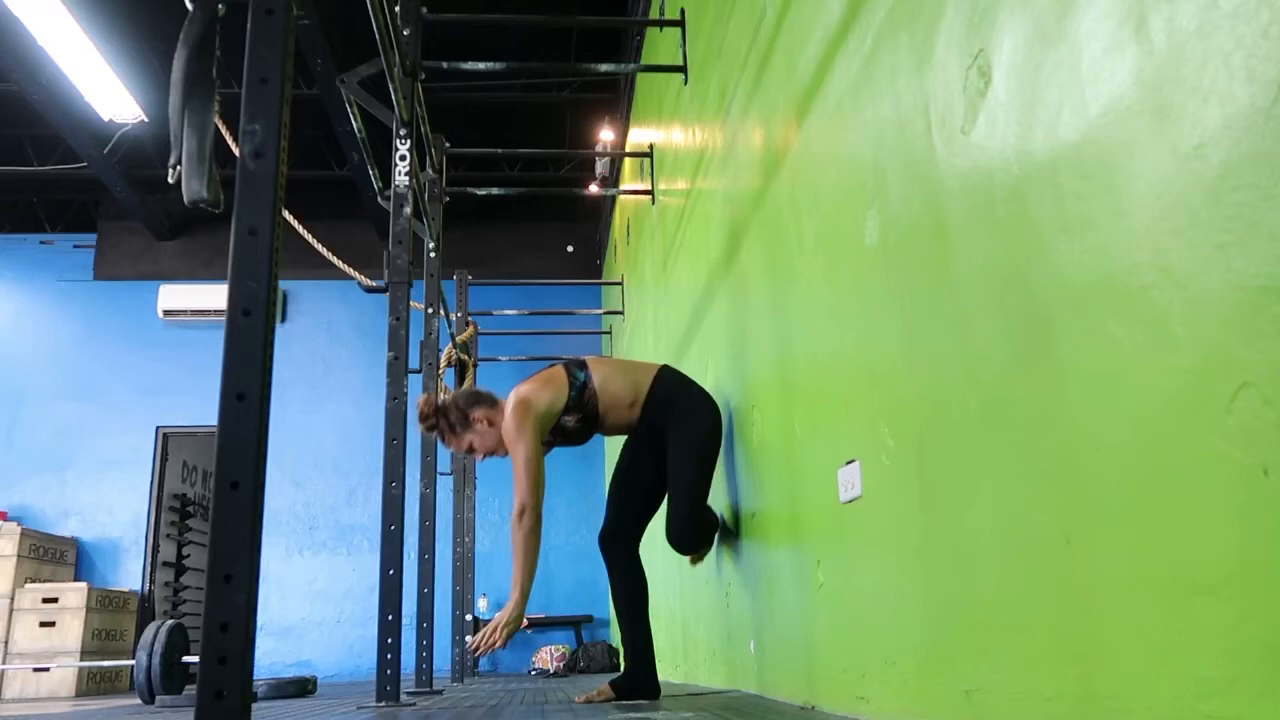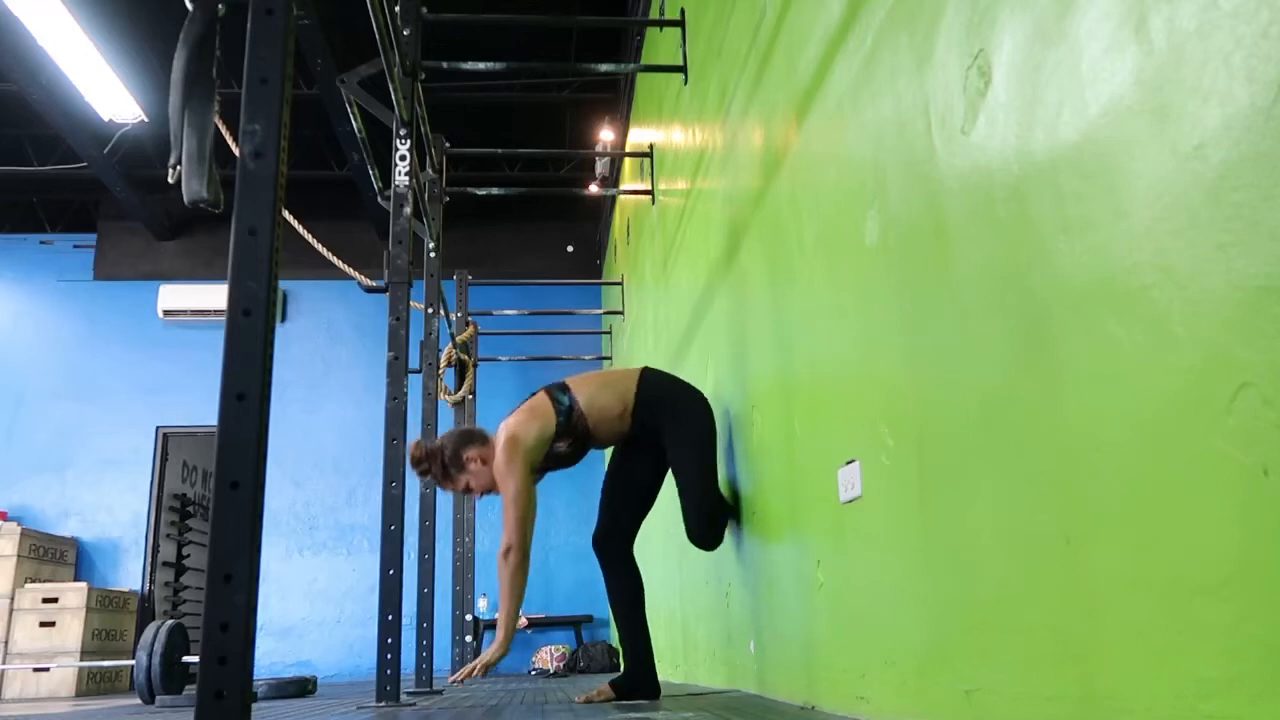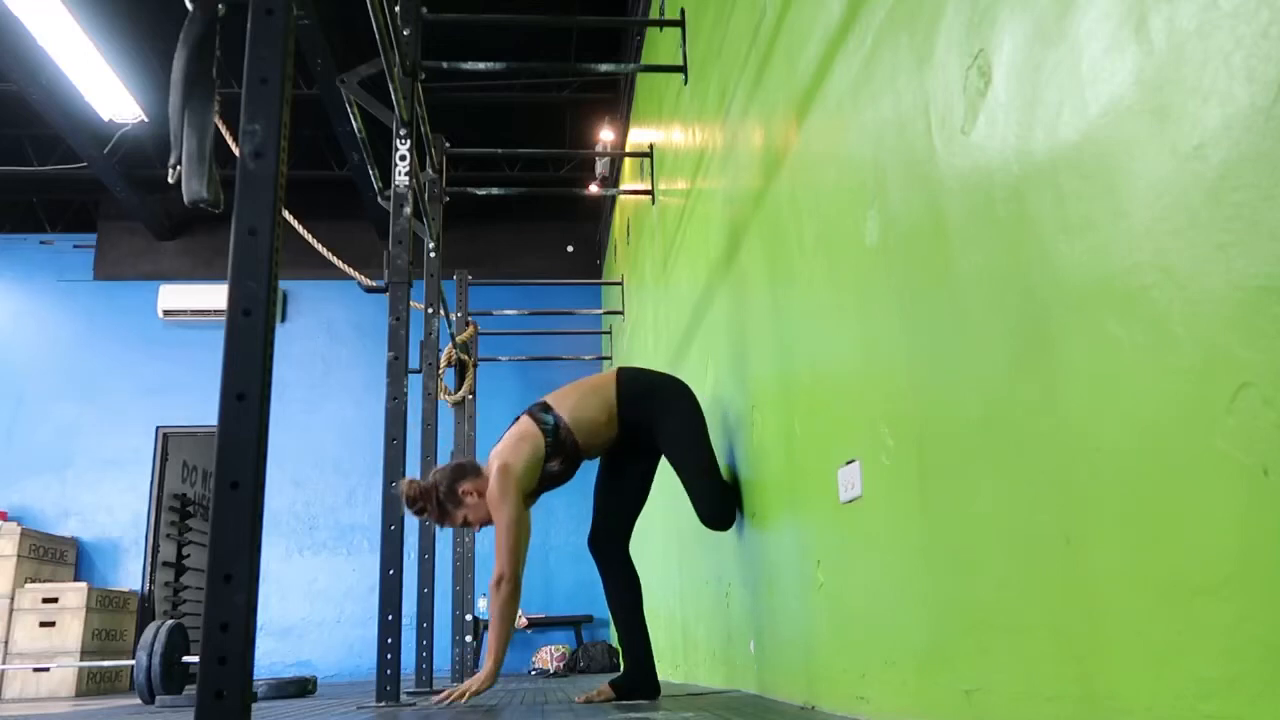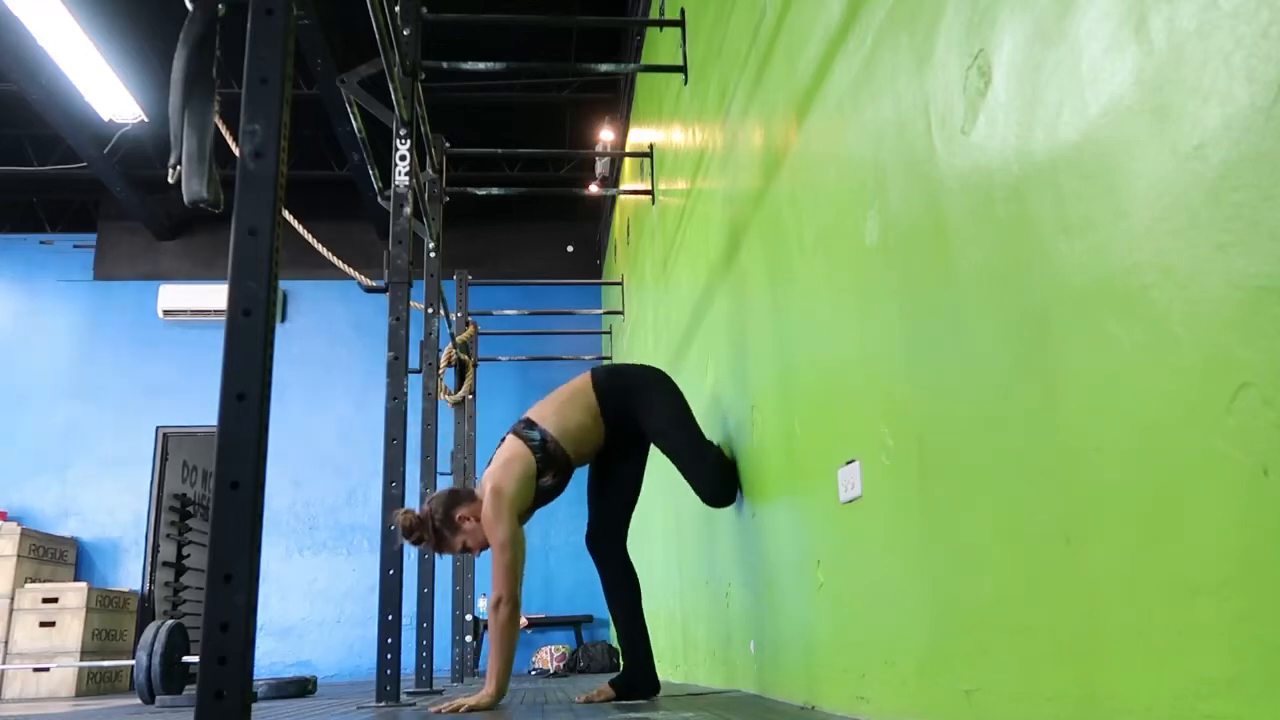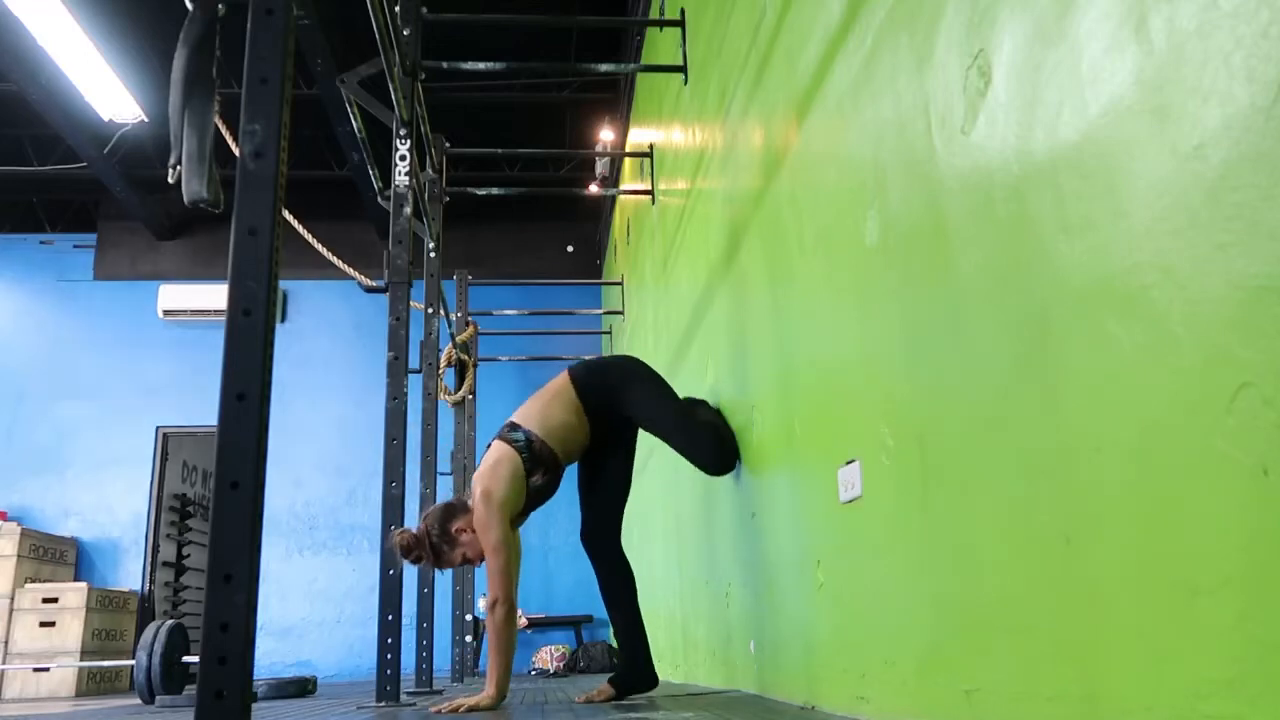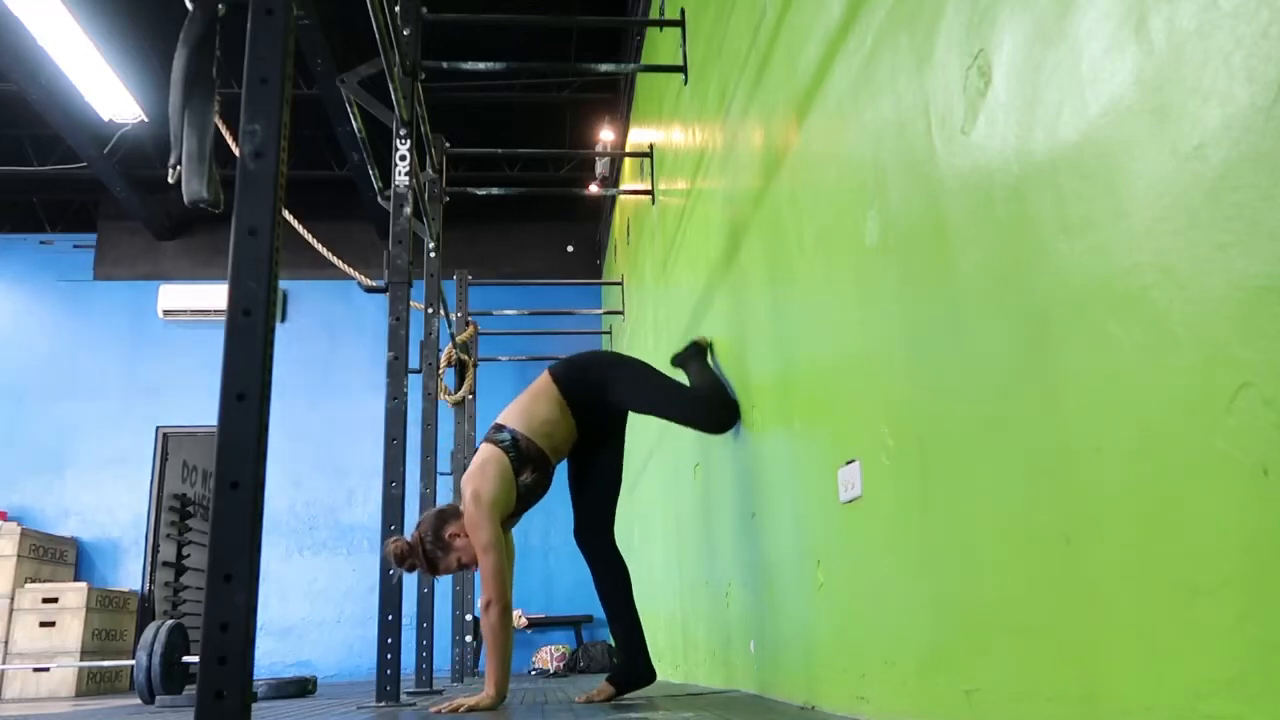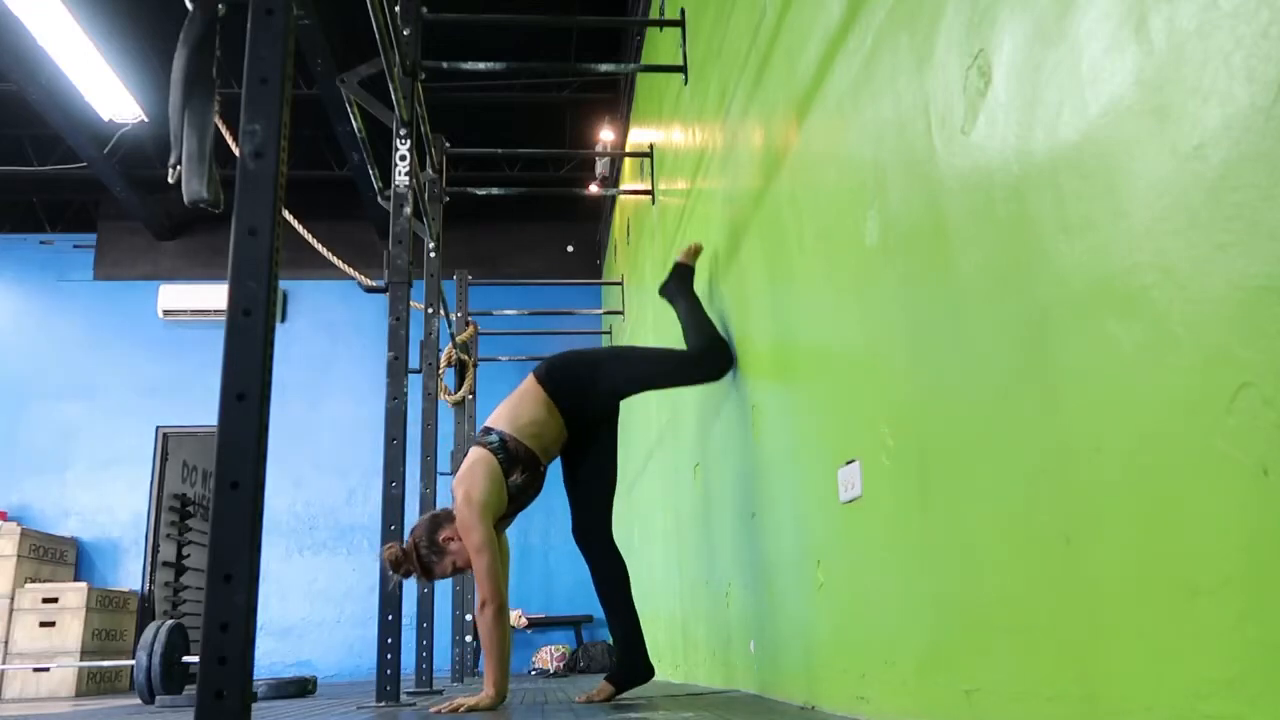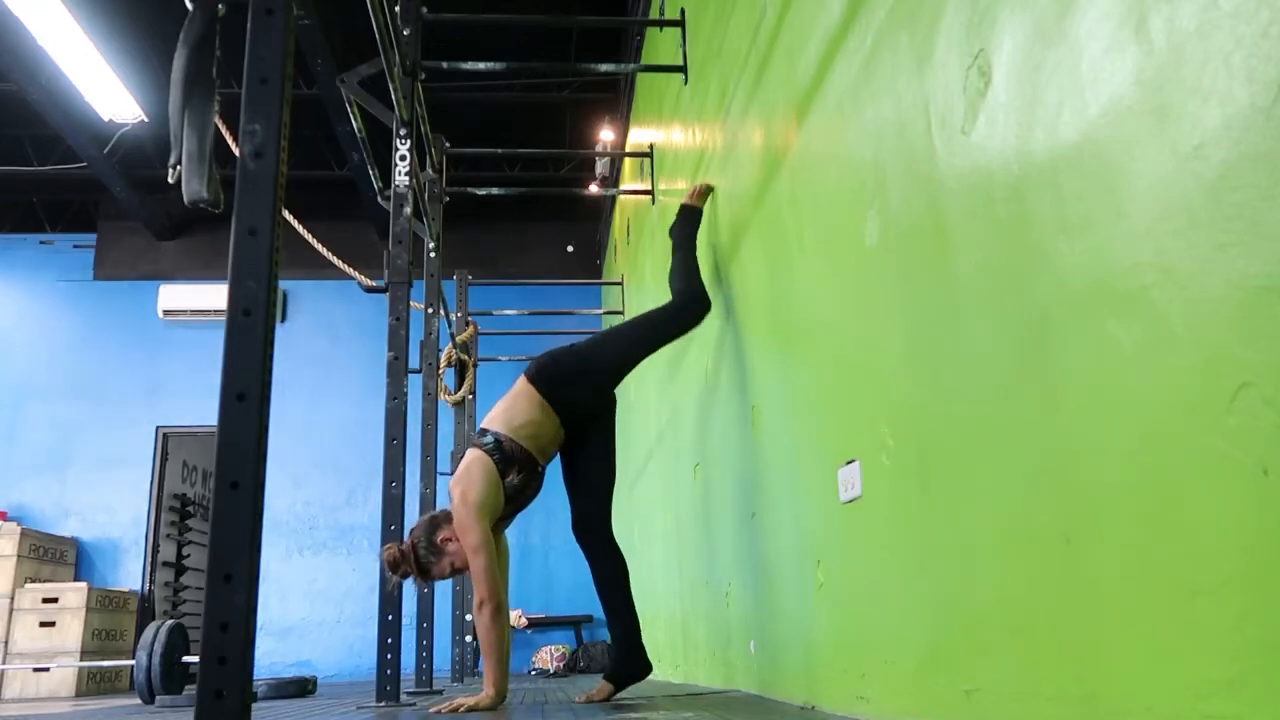
dt=0.2s
person 1, frame 1
left shoulder: (520, 412)
right shoulder: (522, 416)
left elbow: (527, 512)
right elbow: (525, 514)
left wrist: (516, 605)
right wrist: (515, 604)
left hip: (682, 408)
right hip: (652, 422)
left knee: (683, 535)
right knee: (617, 540)
left ankle: (704, 523)
right ankle: (639, 674)
person 1, frame 2
left shoulder: (511, 447)
right shoulder: (512, 444)
left elbow: (513, 550)
right elbow: (515, 551)
left wrist: (501, 639)
right wrist: (505, 634)
left hip: (672, 407)
right hip: (642, 425)
left knee: (703, 530)
right knee: (610, 543)
left ankle: (717, 504)
right ankle: (639, 674)
person 1, frame 3
left shoulder: (504, 474)
right shoulder: (502, 473)
left elbow: (506, 579)
right elbow: (508, 579)
left wrist: (489, 670)
right wrist: (491, 668)
left hip: (657, 401)
right hip: (629, 423)
left knee: (717, 512)
right knee: (606, 544)
right ankle: (639, 674)
person 1, frame 4
left shoulder: (498, 495)
right shoulder: (494, 495)
left elbow: (504, 601)
right elbow: (506, 602)
left wrist: (493, 689)
right wrist: (495, 686)
left hip: (635, 392)
right hip: (613, 416)
left knee: (717, 489)
right knee: (605, 544)
right ankle: (638, 673)
person 1, frame 5
left shoulder: (488, 502)
right shoulder: (495, 506)
left elbow: (500, 603)
right elbow: (502, 602)
left wrist: (493, 691)
right wrist: (496, 688)
left hip: (613, 385)
right hip: (597, 408)
left knee: (716, 456)
right knee: (599, 540)
right ankle: (635, 668)
person 1, frame 6
left shoulder: (478, 509)
right shoulder: (483, 509)
left elbow: (495, 602)
right elbow: (496, 602)
left wrist: (492, 692)
right wrist: (496, 689)
left hip: (592, 387)
right hip: (582, 417)
left knee: (716, 415)
right knee: (593, 537)
left ankle: (693, 362)
right ankle: (633, 666)
person 1, frame 7
left shoulder: (471, 508)
right shoulder: (483, 517)
left elbow: (489, 603)
right elbow: (494, 604)
left wrist: (492, 691)
right wrist: (497, 688)
left hip: (575, 387)
right hip: (573, 413)
left knee: (710, 360)
right knee: (592, 537)
left ankle: (678, 286)
right ankle: (631, 663)
person 1, frame 8
left shoulder: (469, 509)
right shoulder: (483, 517)
left elbow: (488, 604)
right elbow: (493, 604)
left wrist: (492, 692)
right wrist: (495, 687)
left hip: (569, 382)
right hip: (574, 408)
left knee: (689, 308)
right knee: (592, 533)
left ankle: (684, 224)
right ankle: (627, 660)
